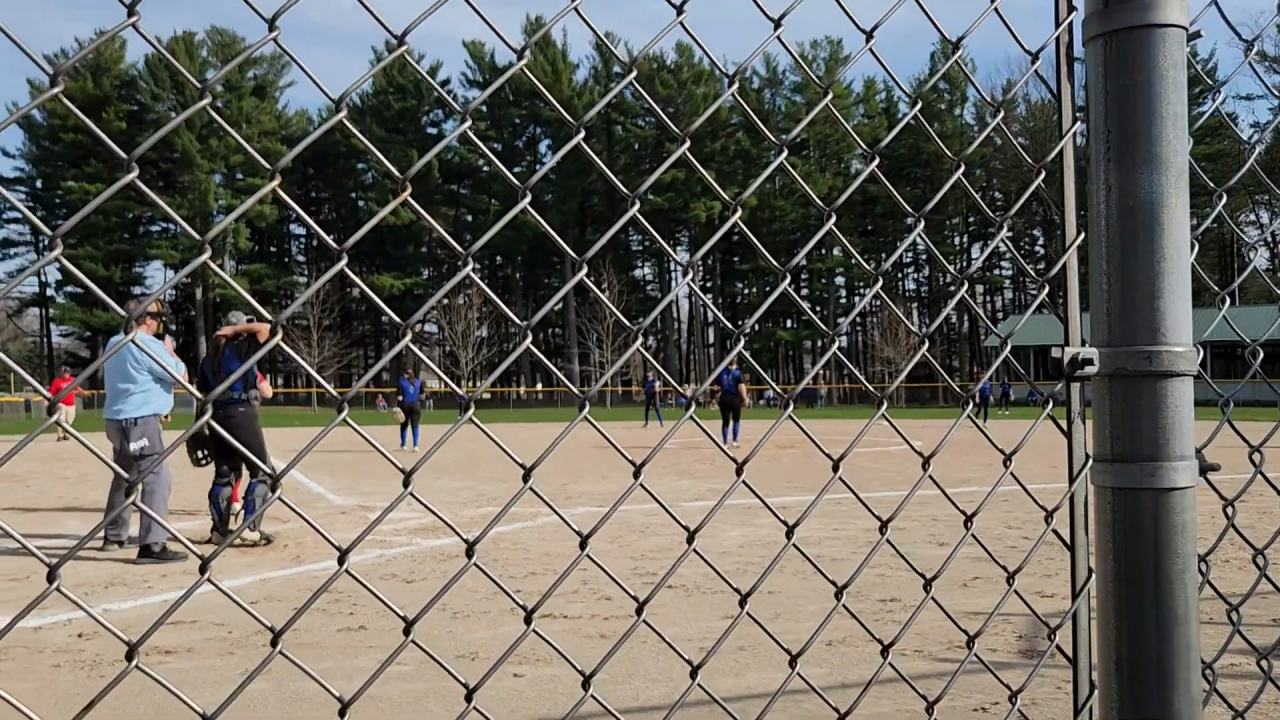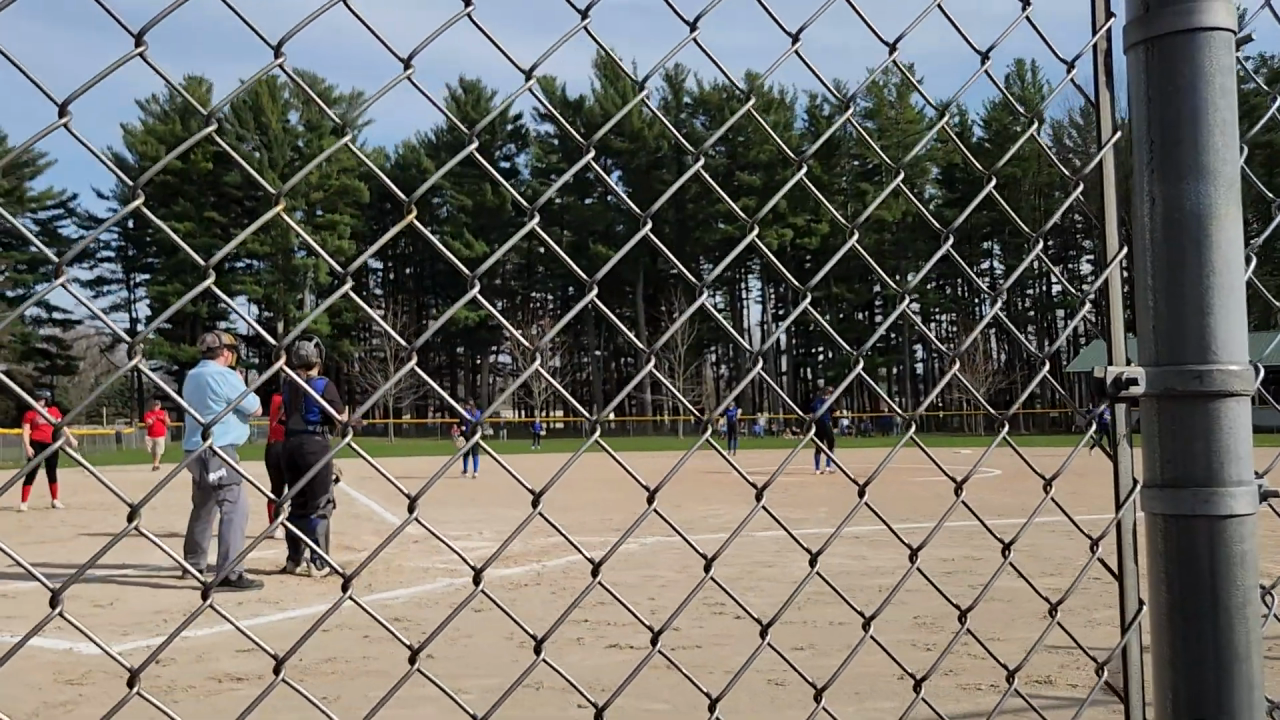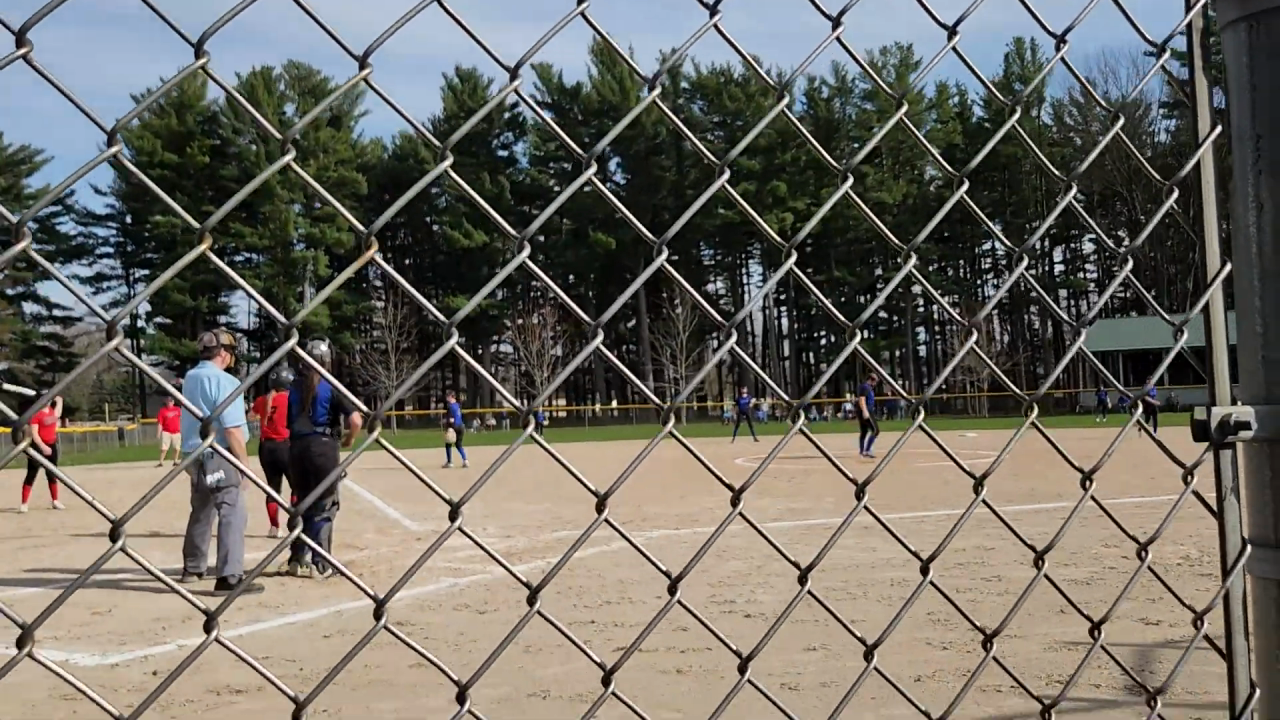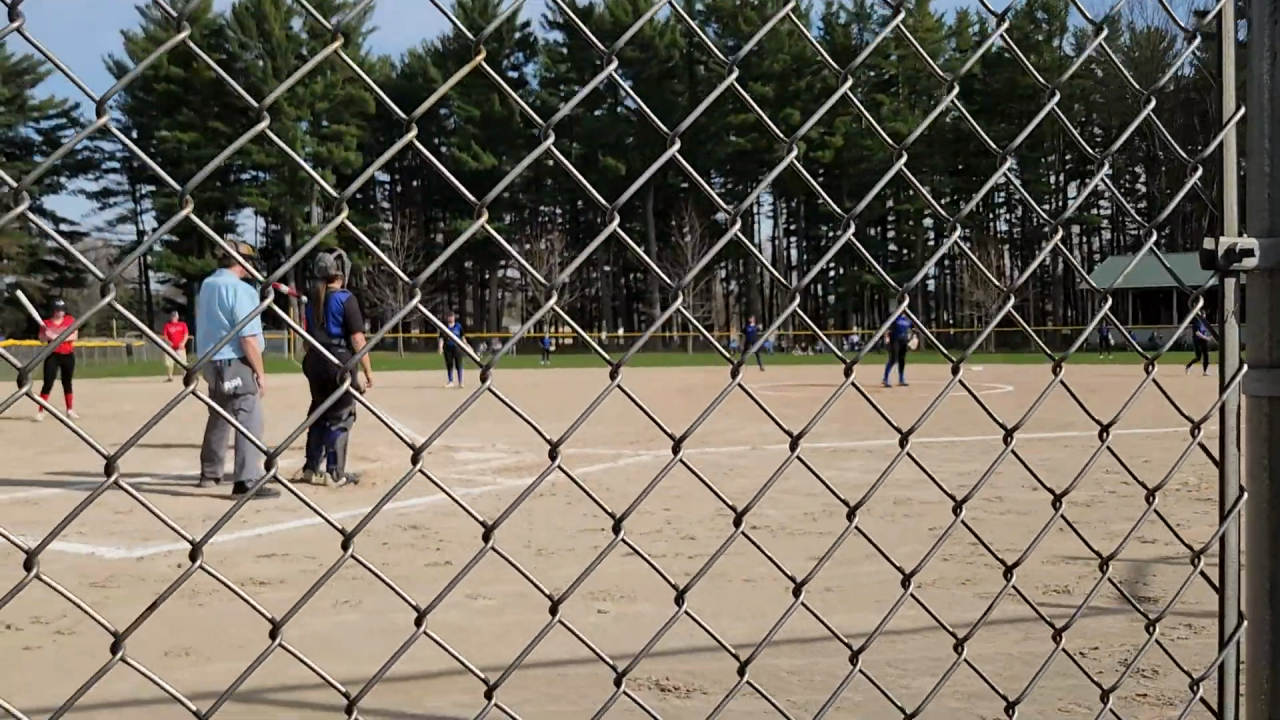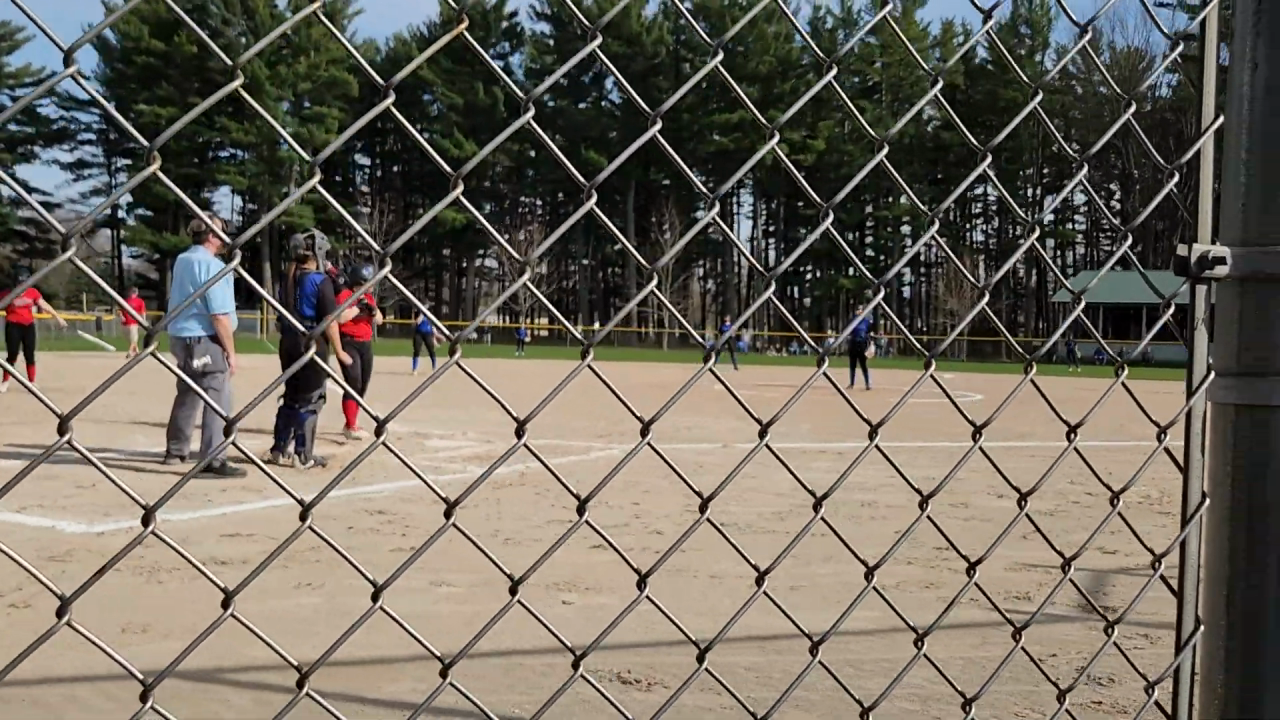
dt=1s
person 1, frame 1
left shoulder: (114, 343)
right shoulder: (147, 344)
right elbow: (181, 377)
right wrist: (170, 351)
left hip: (117, 420)
right hip: (139, 422)
left knee: (124, 478)
right knee: (157, 479)
left ankle: (113, 536)
right ankle: (151, 546)
person 1, frame 2
left shoulder: (191, 377)
right shoulder: (225, 376)
right elbow: (255, 409)
right wrist: (241, 384)
left hip: (195, 450)
right hip: (217, 452)
left knee: (202, 508)
right knee: (234, 509)
left ankle: (194, 563)
right ankle: (229, 575)
person 1, frame 3
left shoulder: (190, 377)
right shoulder: (224, 380)
right elbow: (232, 428)
right wrist: (244, 462)
left hip: (194, 453)
right hip: (217, 455)
left knee: (201, 511)
right knee: (233, 512)
left ankle: (193, 568)
right ankle: (229, 578)
person 1, frame 4
left shoulder: (206, 285)
right shoulder: (241, 289)
right elbow: (248, 338)
right wrist: (260, 372)
left hip: (210, 361)
right hip: (234, 362)
left knee: (218, 418)
right knee: (250, 420)
left ankle: (210, 473)
right ankle: (246, 483)
person 1, frame 5
left shoulder: (181, 261)
right shoulder: (213, 266)
right elbow: (220, 316)
right wrist: (231, 352)
left hip: (180, 337)
right hip: (205, 340)
left knee: (186, 396)
right knee: (218, 398)
left ankle: (175, 450)
right ankle: (213, 462)
person 2, frame 1
left shoulder: (209, 358)
right shoulder: (241, 349)
left elbow: (203, 397)
right elbow: (265, 329)
right wrist: (235, 330)
left hip: (218, 417)
right hip: (242, 415)
left knee: (224, 475)
right knee: (262, 470)
left ankle: (219, 531)
right ankle: (251, 528)
person 2, frame 2
left shoulder: (289, 387)
right shoulder: (324, 385)
left elbow: (287, 418)
right elbow: (340, 421)
right wrist: (345, 413)
left hip: (291, 446)
right hip: (315, 447)
left knee: (298, 505)
right knee: (320, 505)
left ankle: (294, 560)
right ankle: (319, 564)
person 2, frame 3
left shoulder: (295, 387)
right shoulder: (331, 386)
left elbow: (290, 423)
right elbow: (356, 420)
right wrist: (348, 436)
left hip: (297, 447)
right hip: (323, 447)
left knee: (303, 505)
right knee: (324, 507)
left ankle: (296, 561)
right ankle: (321, 565)
person 2, frame 4
left shoulder: (313, 299)
right shoulder: (345, 298)
left elbow: (312, 335)
right elbow: (357, 338)
right wrist: (367, 370)
left hip: (316, 361)
right hip: (340, 360)
left knee: (320, 415)
right knee: (340, 418)
left ankle: (311, 469)
right ankle: (335, 473)
person 2, frame 5
left shoulder: (287, 280)
right shoulder: (320, 280)
left elbow: (284, 315)
right elbow: (329, 321)
right wrist: (339, 351)
left hip: (288, 341)
right hip: (313, 342)
left knee: (291, 397)
right knee: (310, 400)
left ankle: (279, 450)
right ankle: (303, 455)
